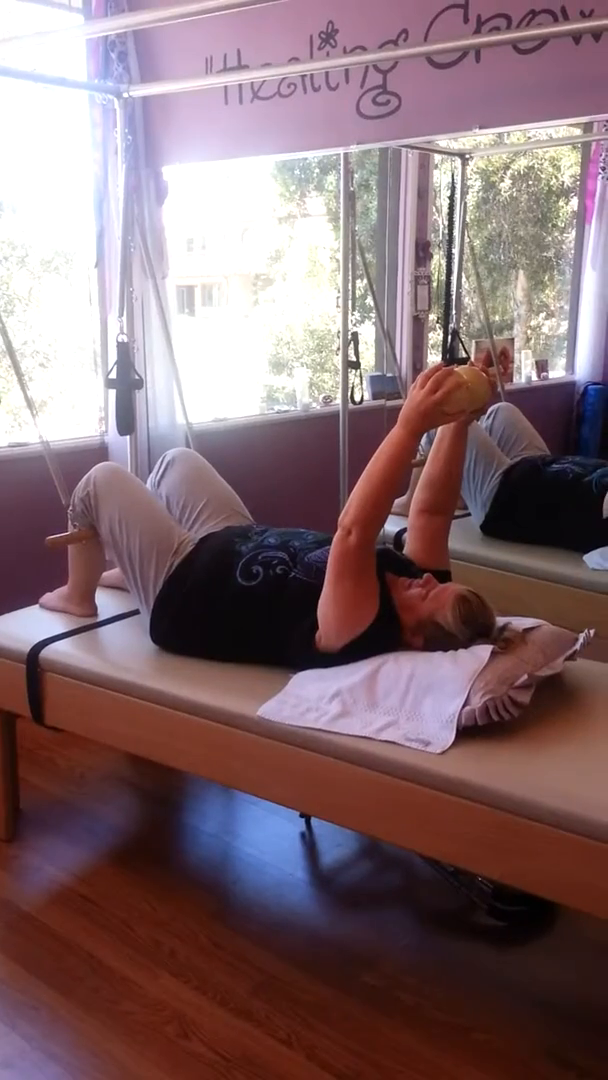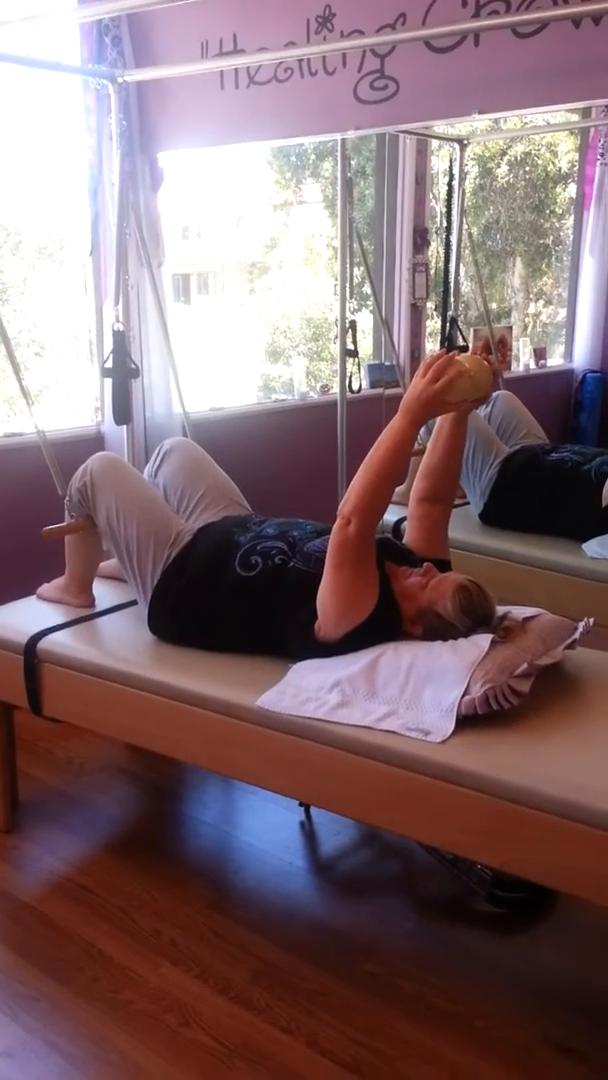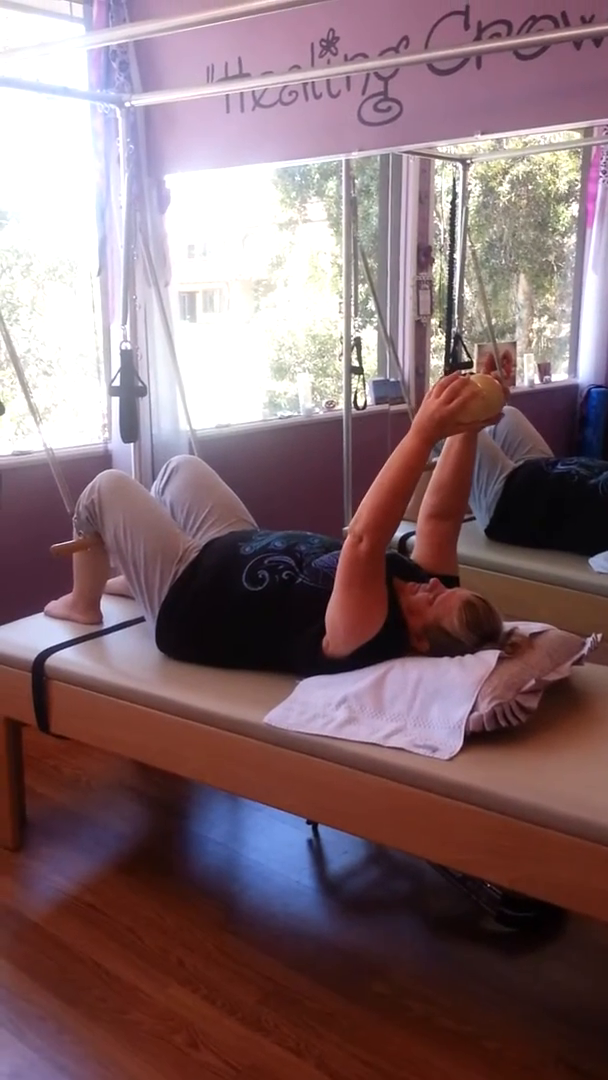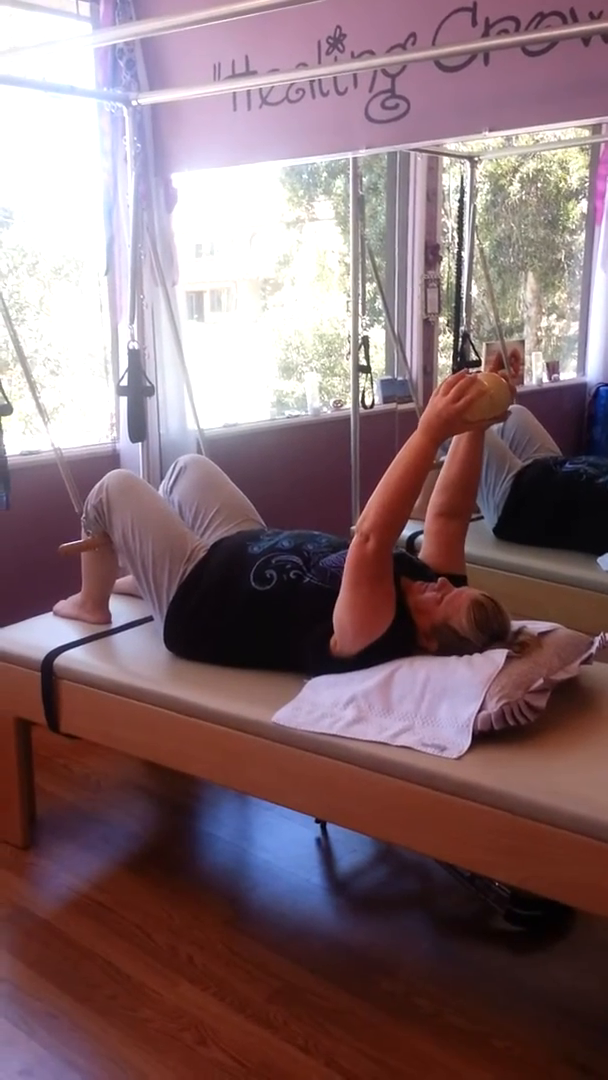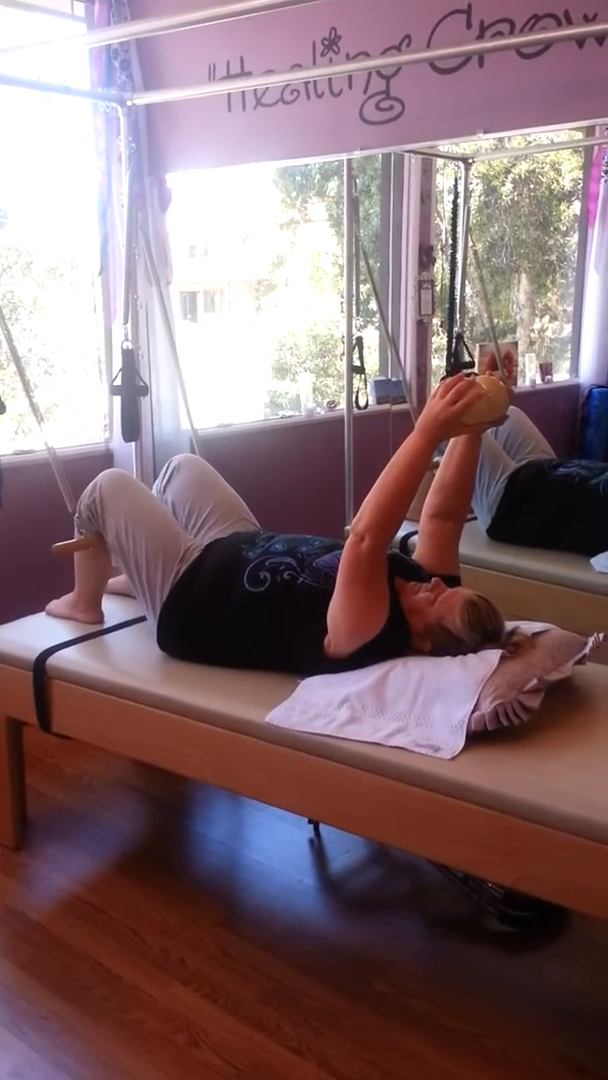
dt=1s
person 1, frame 1
left shoulder: (360, 631)
right shoulder: (423, 584)
left elbow: (354, 532)
right elbow: (431, 510)
left wrist: (410, 426)
right wrist: (456, 422)
left hip: (182, 592)
left knee: (103, 479)
right knee: (178, 461)
left ankle: (77, 595)
right ankle: (128, 567)
person 1, frame 2
left shoulder: (362, 621)
right shoulder: (424, 576)
left elbow: (353, 520)
right elbow: (432, 497)
left wrist: (411, 415)
right wrist: (456, 410)
left hip: (181, 583)
right hip: (232, 542)
left knee: (99, 469)
right knee: (177, 450)
left ankle: (74, 586)
right ankle: (127, 559)
person 1, frame 3
left shoulder: (368, 638)
right shoulder: (428, 588)
left elbow: (365, 537)
right elbow: (441, 515)
left wrist: (423, 433)
right wrist: (465, 428)
left hip: (188, 599)
left knee: (107, 487)
right knee: (184, 467)
left ankle: (83, 603)
right ankle: (134, 574)
person 1, frame 4
left shoulder: (373, 638)
right shoulder: (438, 588)
left elbow: (371, 537)
right elbow: (448, 513)
left wrist: (430, 432)
right wrist: (473, 426)
left hip: (195, 598)
left knee: (114, 487)
right knee: (190, 467)
left ankle: (91, 603)
right ankle: (142, 573)
person 1, frame 5
left shoulder: (369, 637)
right shoulder: (429, 586)
left elbow: (367, 537)
right elbow: (443, 514)
left wrist: (428, 434)
right wrist: (470, 429)
left hip: (188, 599)
left knee: (109, 487)
right knee: (185, 467)
left ankle: (83, 602)
right ankle: (134, 575)
